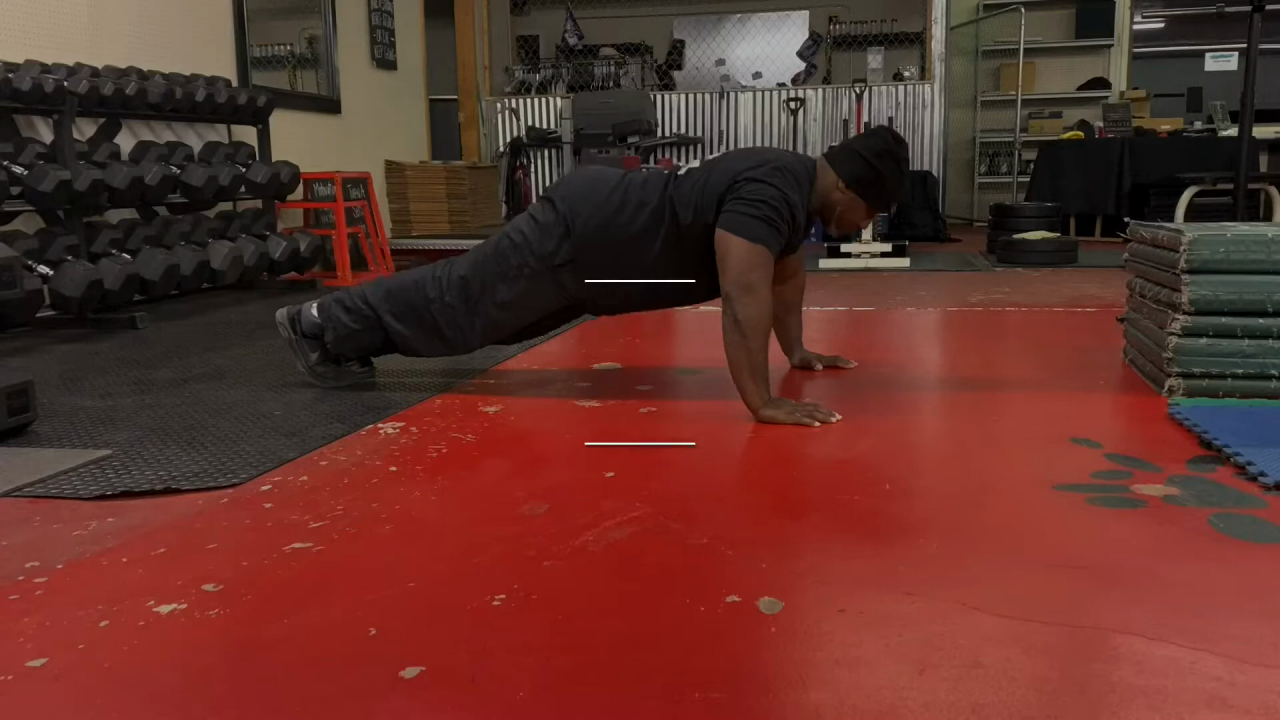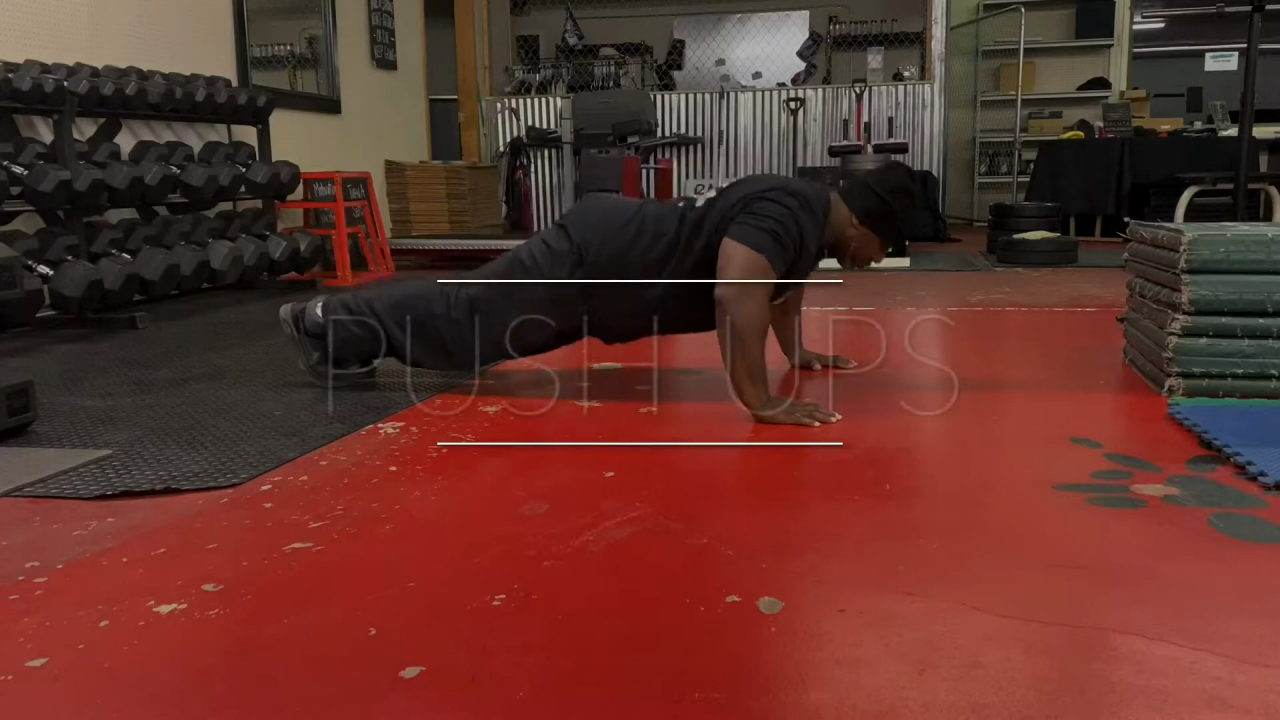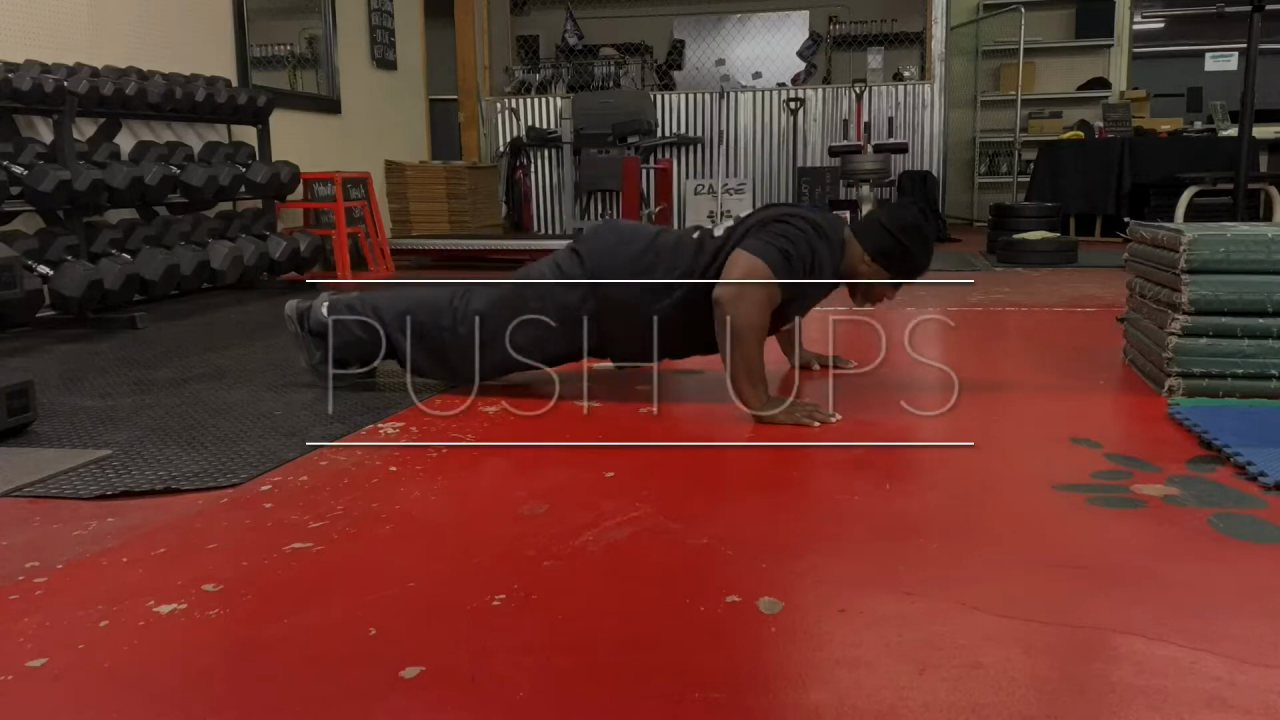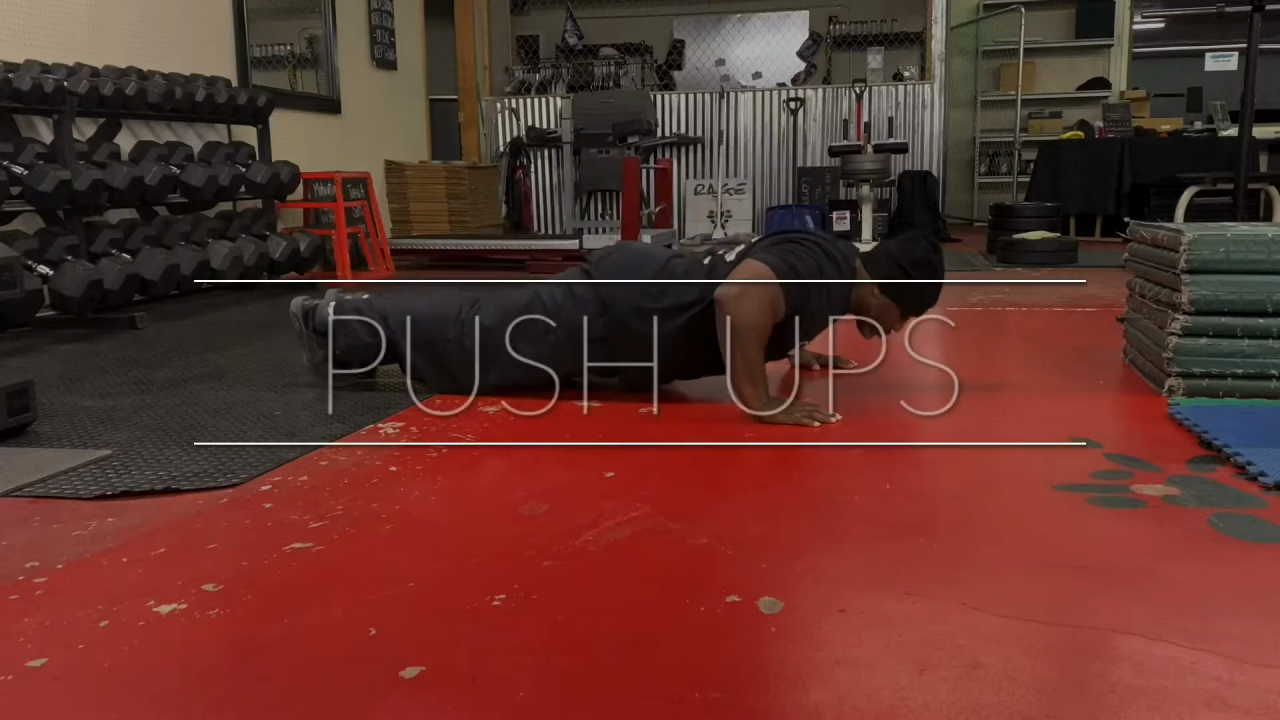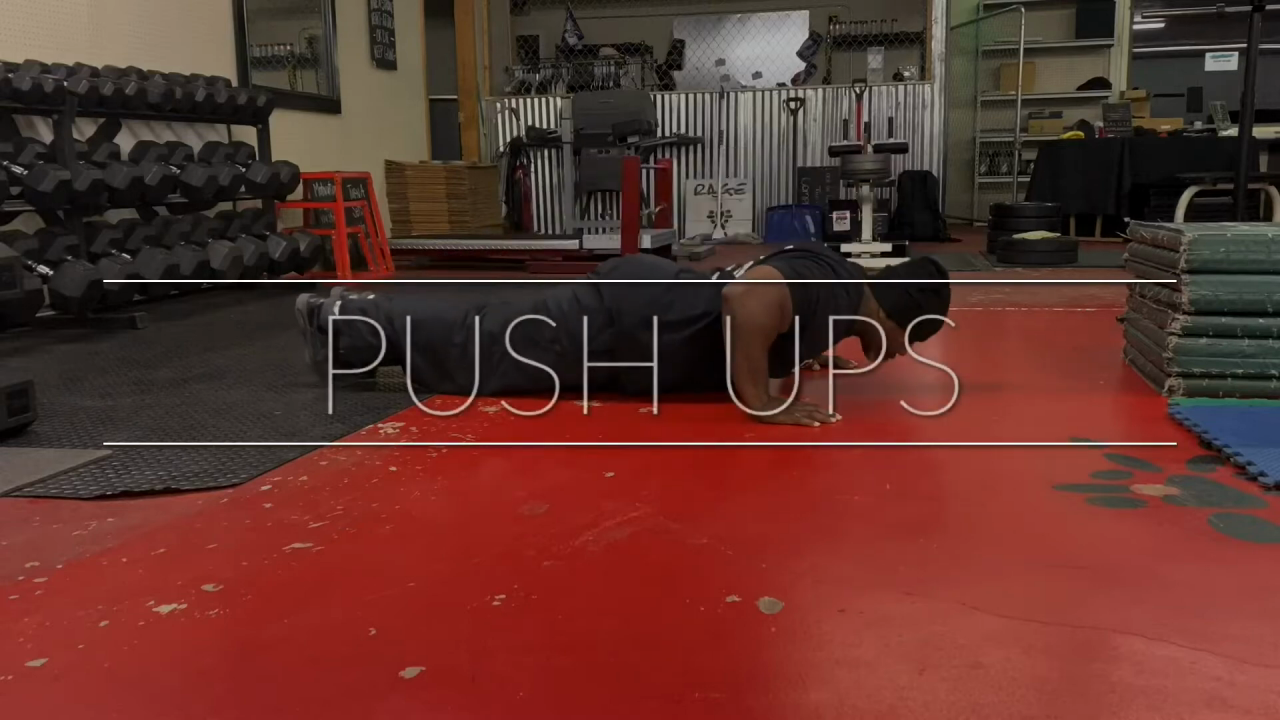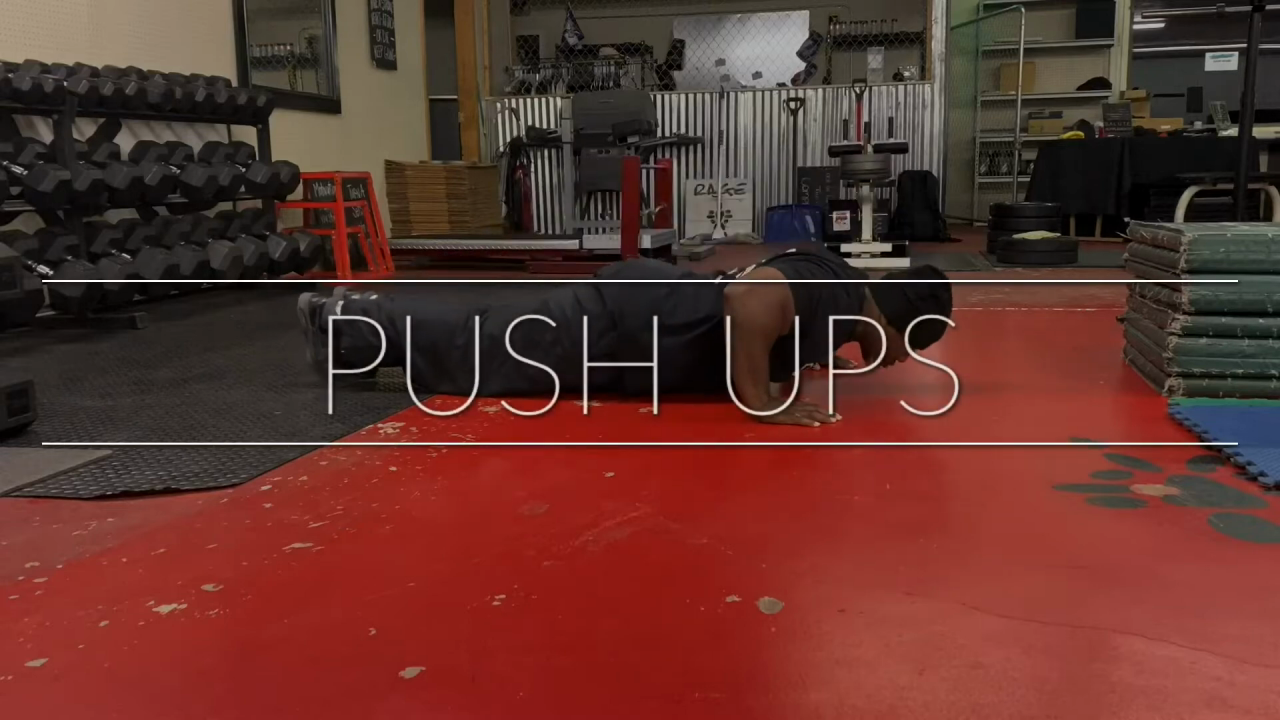
dt=0.2s
person 1, frame 1
left shoulder: (800, 186)
right shoulder: (773, 190)
left elbow: (785, 272)
right elbow: (745, 290)
left wrist: (797, 351)
right wrist: (761, 402)
left hip: (598, 237)
right hip: (579, 235)
left knee: (488, 314)
right knee: (456, 307)
left ankle: (343, 333)
right ankle: (320, 324)
person 1, frame 2
left shoulder: (812, 215)
right shoulder: (788, 214)
left elbow: (783, 280)
right elbow: (737, 293)
left wrist: (797, 352)
right wrist: (760, 402)
left hip: (609, 263)
right hip: (589, 264)
left knee: (481, 316)
right knee: (459, 323)
left ankle: (346, 328)
right ankle: (324, 323)
person 1, frame 3
left shoulder: (823, 242)
right shoulder: (808, 243)
right elbow: (735, 297)
left wrist: (797, 350)
right wrist: (760, 402)
left hip: (625, 273)
right hip: (605, 286)
left knee: (481, 319)
right knee: (466, 329)
left ankle: (350, 321)
right ankle: (329, 321)
person 1, frame 4
left shoulder: (834, 263)
right shoulder: (821, 270)
right elbow: (736, 297)
left wrist: (795, 349)
right wrist: (760, 402)
left hip: (633, 291)
right hip: (610, 313)
left knee: (488, 324)
right knee: (473, 343)
left ankle: (357, 313)
right ankle: (334, 320)
person 1, frame 5
left shoulder: (837, 280)
right shoulder: (835, 294)
right elbow: (743, 297)
left wrist: (798, 353)
right wrist: (759, 399)
left hip: (639, 299)
right hip: (616, 325)
left knee: (490, 327)
right knee: (473, 348)
left ankle: (360, 315)
right ankle: (339, 319)
person 1, frame 6
left shoulder: (837, 285)
right shoulder: (837, 296)
right elbow: (746, 297)
left wrist: (803, 355)
right wrist: (758, 400)
left hip: (641, 302)
right hip: (616, 331)
left knee: (491, 331)
right knee: (475, 350)
left ankle: (361, 314)
right ankle: (339, 320)
